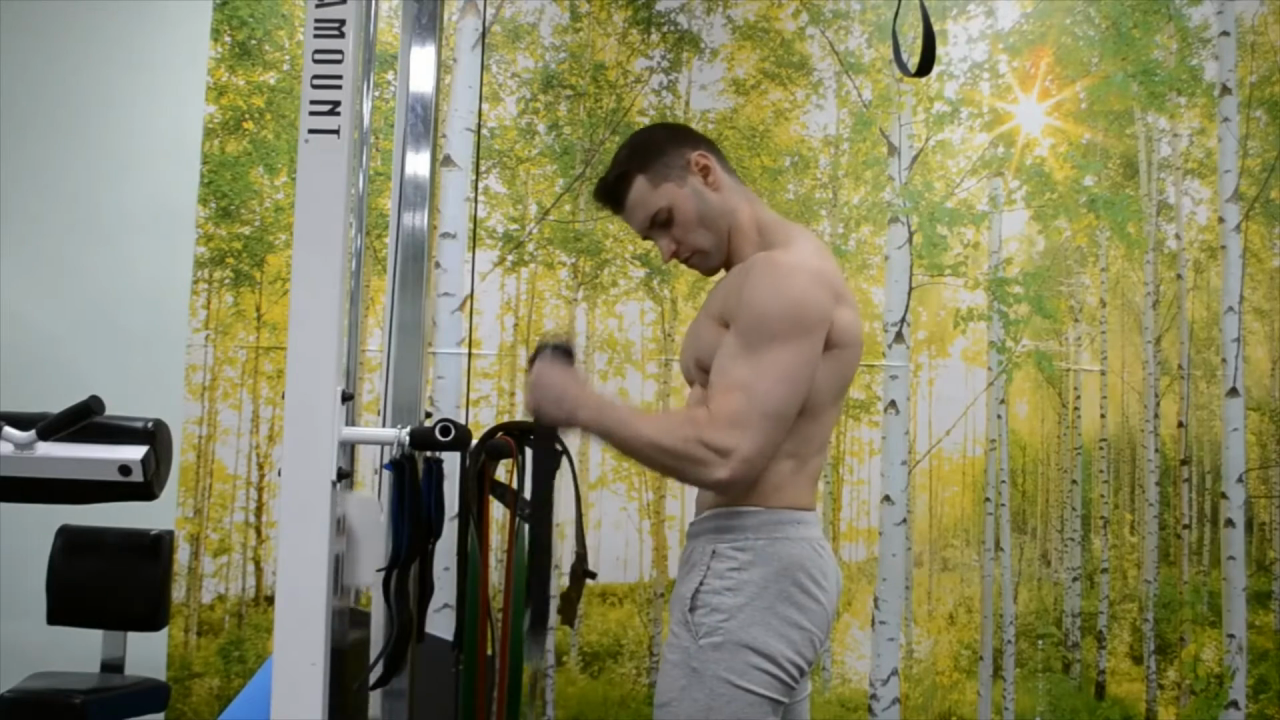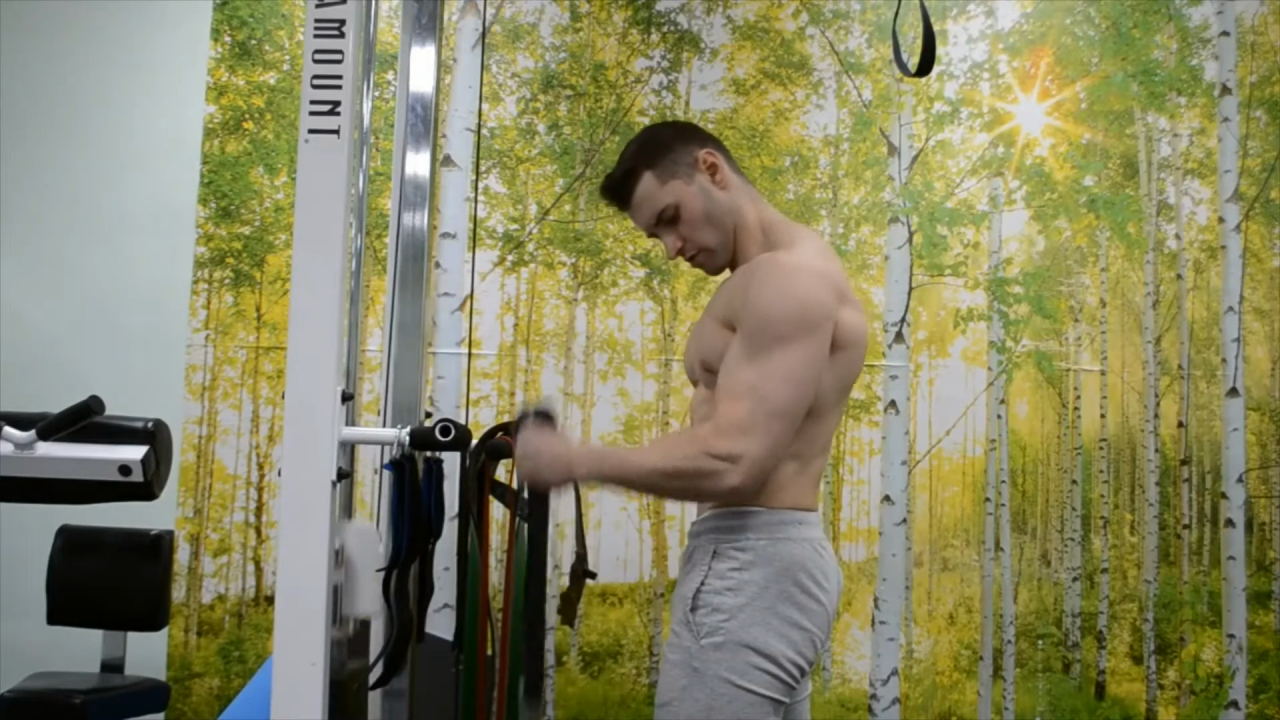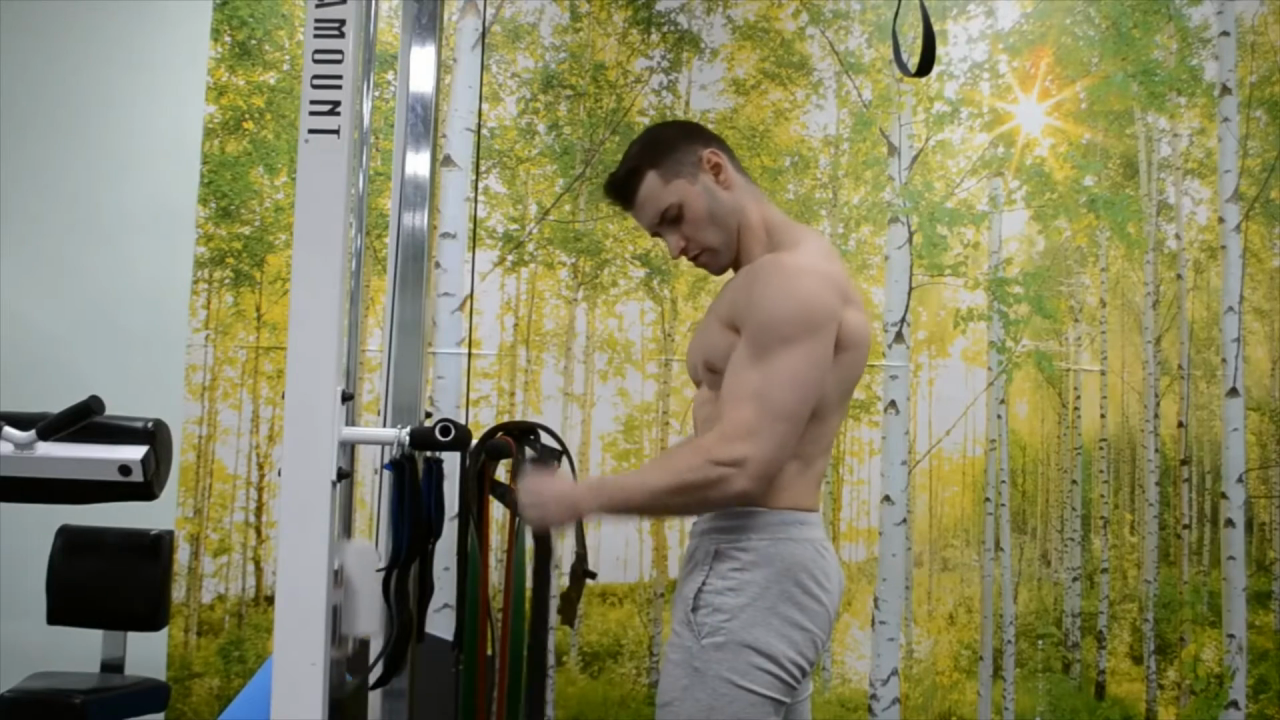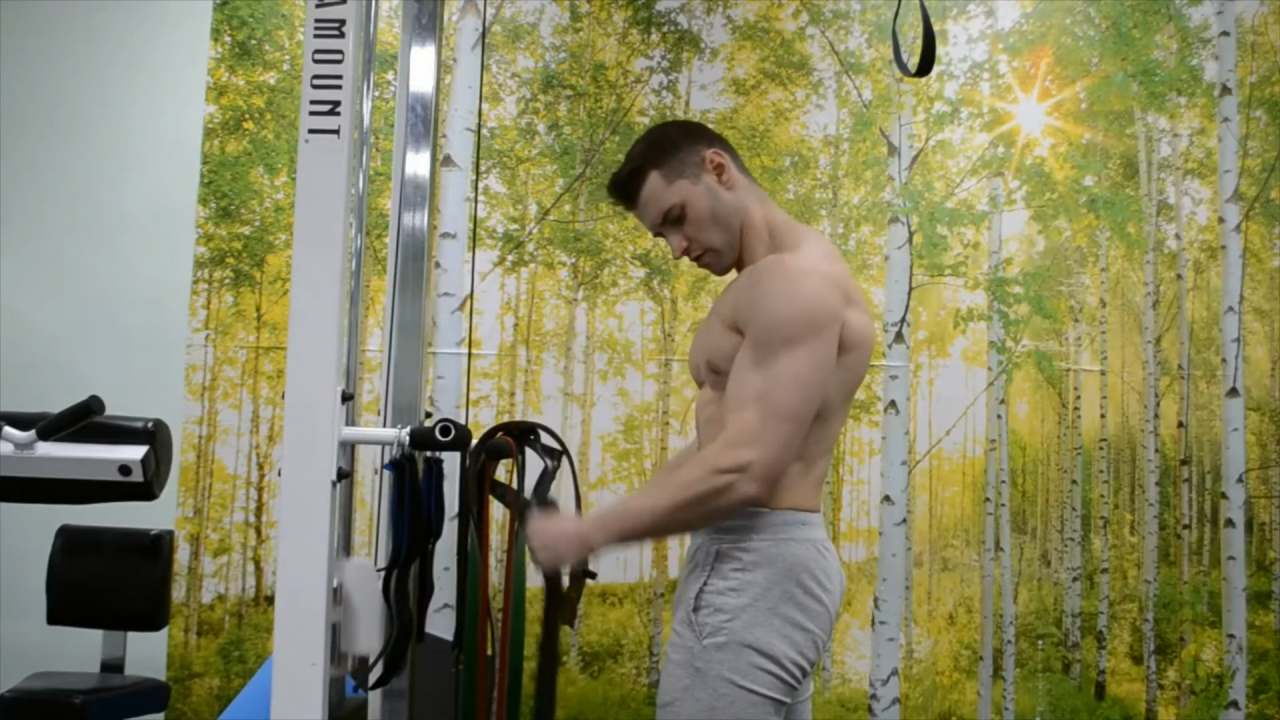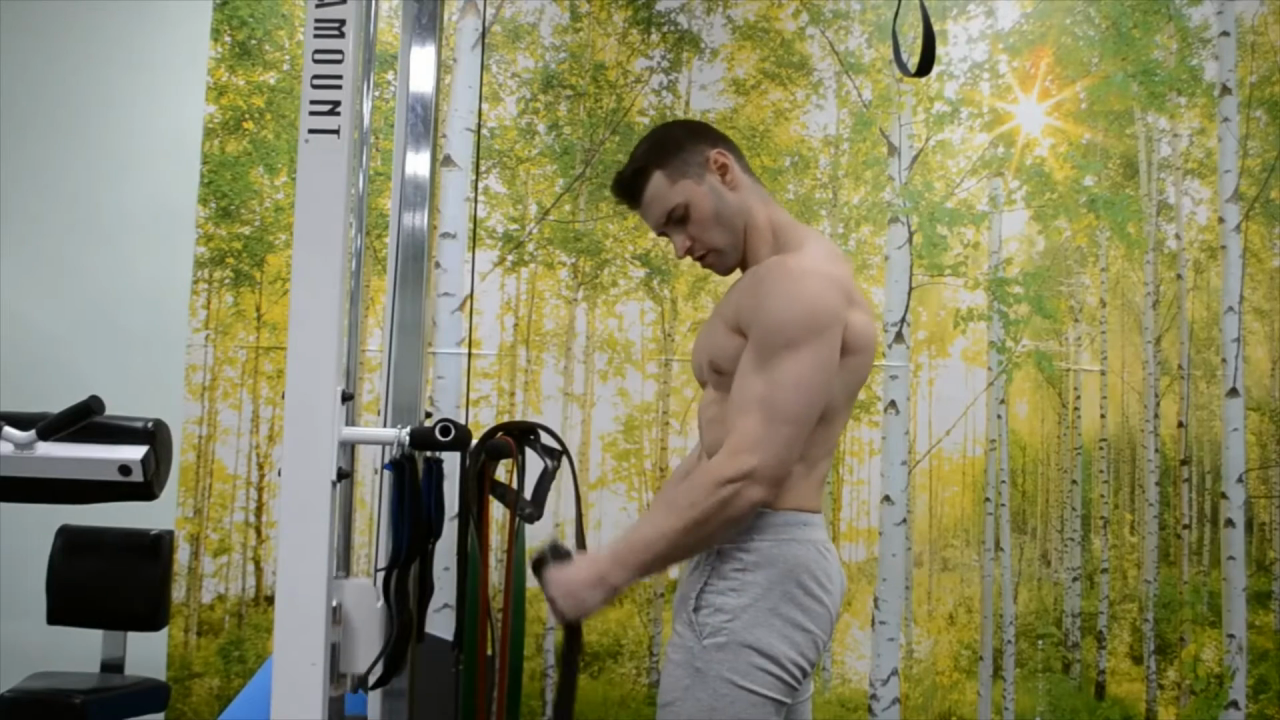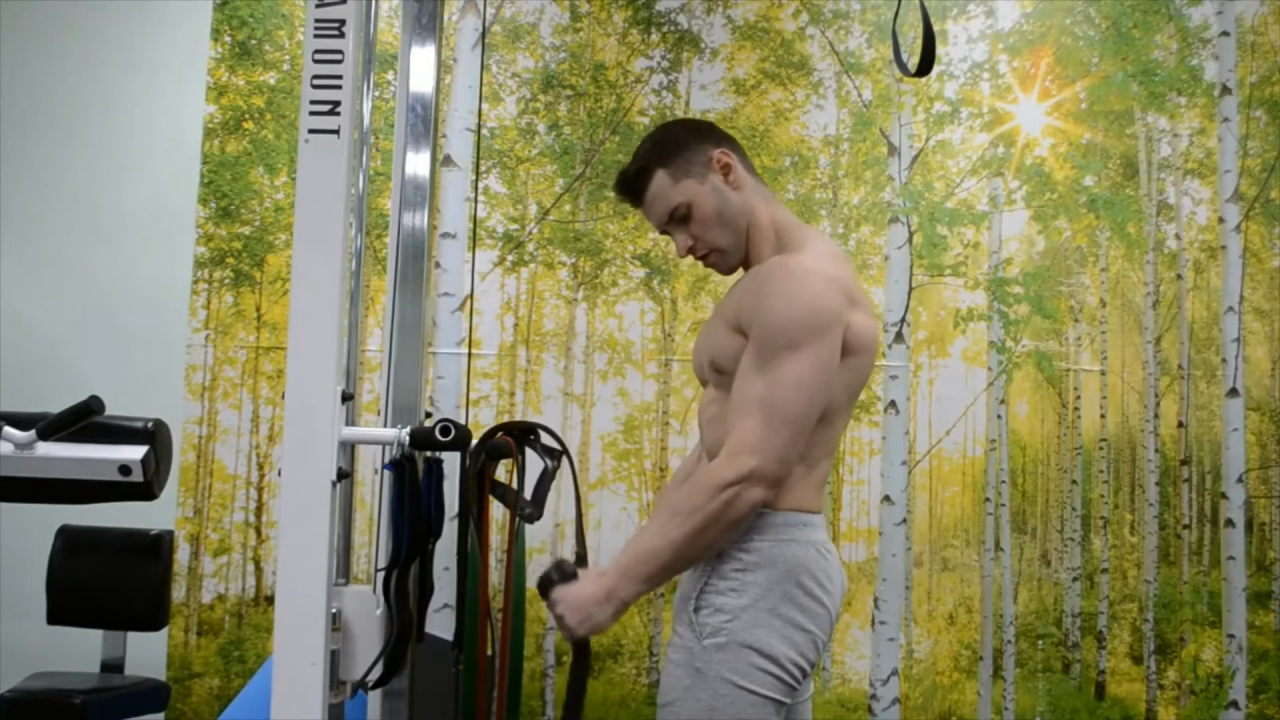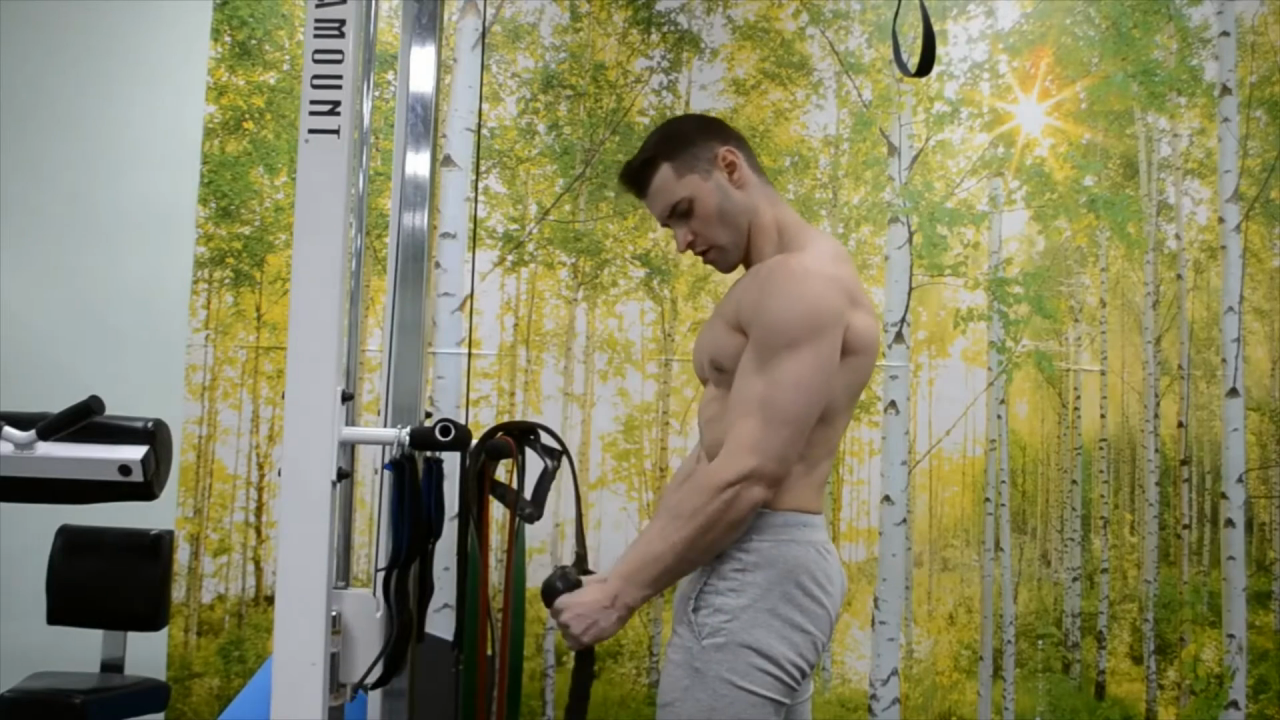
dt=0.1s
person 1, frame 1
left shoulder: (782, 275)
right shoulder: (767, 279)
left elbow: (723, 454)
right elbow: (714, 439)
left wrist: (582, 405)
right wrist: (597, 410)
left hip: (751, 565)
right hip: (762, 559)
person 1, frame 2
left shoulder: (789, 277)
right shoulder: (770, 281)
left elbow: (731, 460)
right elbow: (725, 445)
left wrist: (577, 458)
right wrist: (593, 460)
left hip: (751, 565)
right hip: (763, 561)
person 1, frame 3
left shoulder: (791, 277)
right shoulder: (771, 283)
left elbow: (737, 466)
right elbow: (715, 446)
left wrist: (580, 498)
right wrist: (595, 495)
left hip: (754, 568)
right hip: (763, 562)
person 1, frame 4
left shoulder: (794, 280)
right shoulder: (773, 284)
left elbow: (743, 470)
right elbow: (717, 449)
left wrist: (590, 531)
right wrist: (606, 524)
left hip: (755, 569)
right hip: (766, 563)
person 1, frame 5
left shoulder: (798, 281)
right shoulder: (774, 285)
left elbow: (748, 475)
right elbow: (715, 454)
left wrist: (608, 570)
right wrist: (620, 559)
left hip: (758, 570)
right hip: (766, 565)
person 1, frame 6
left shoulder: (799, 281)
right shoulder: (776, 286)
left elbow: (748, 477)
right elbow: (716, 454)
left wrist: (616, 587)
right wrist: (624, 569)
left hip: (757, 570)
right hip: (768, 565)
person 1, frame 7
left shoulder: (801, 281)
right shoulder: (779, 284)
left elbow: (748, 477)
right elbow: (716, 452)
left wrist: (619, 592)
right wrist: (628, 575)
left hip: (759, 573)
right hip: (767, 566)
